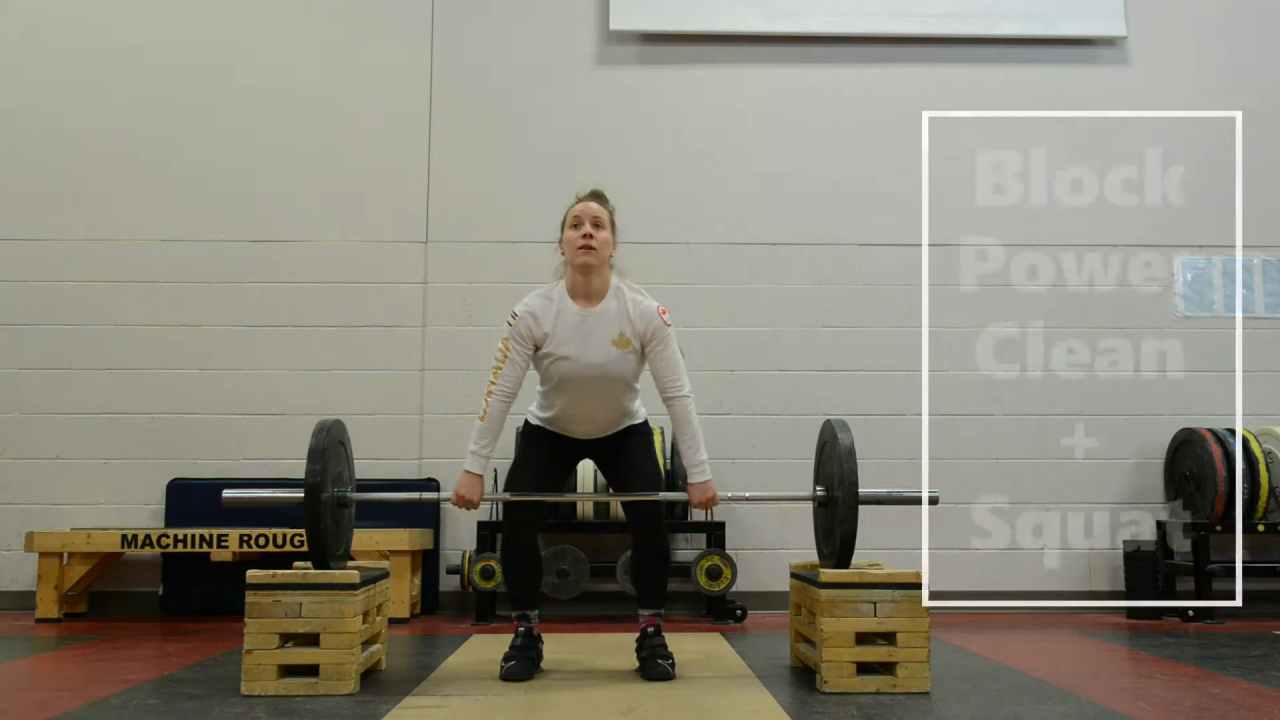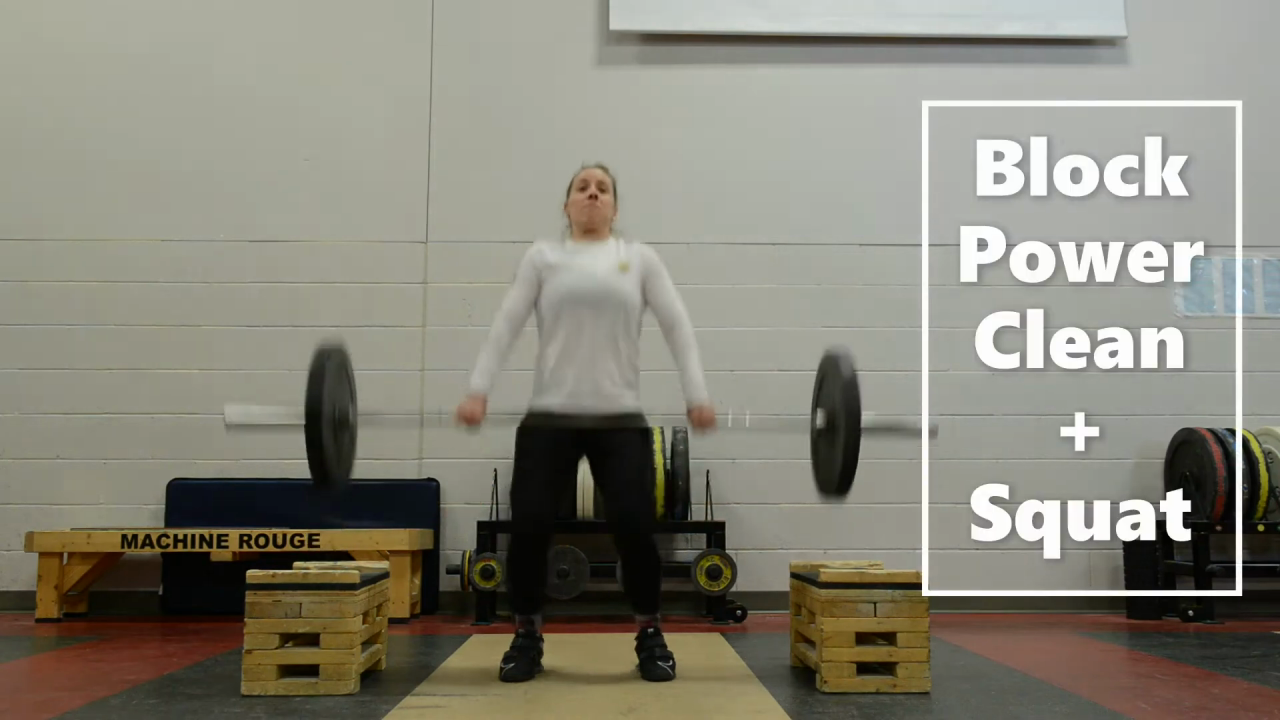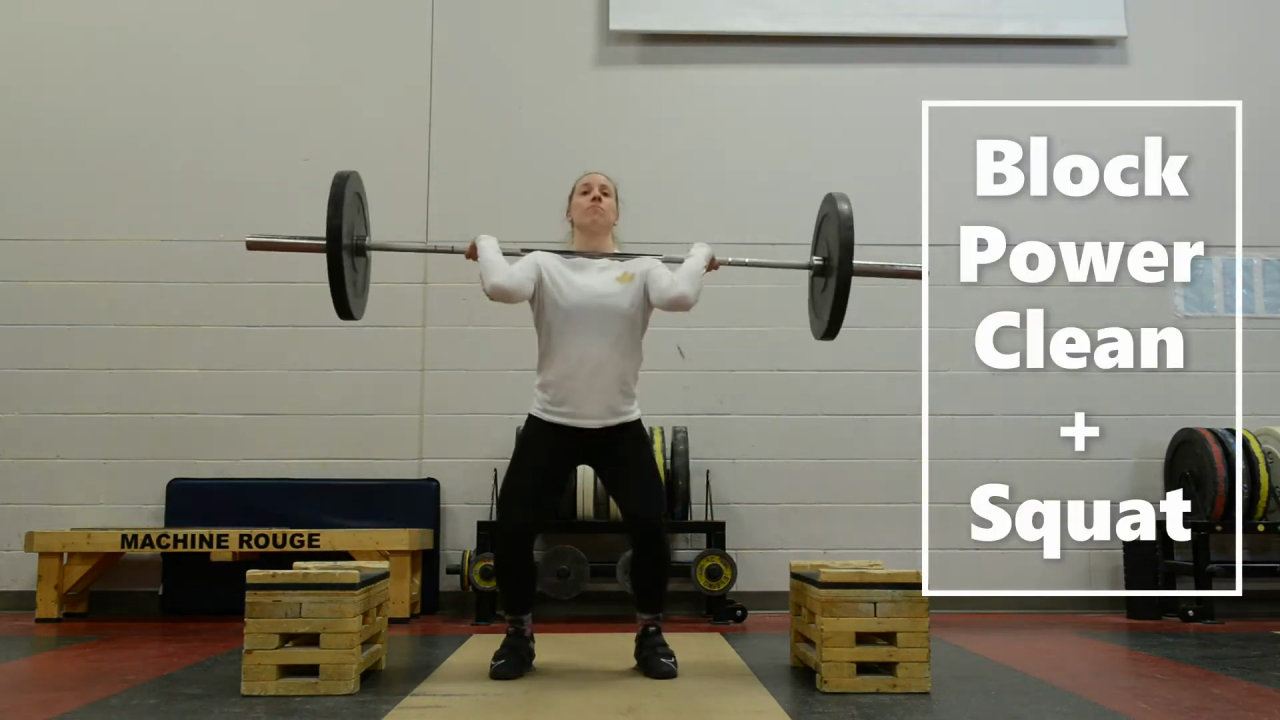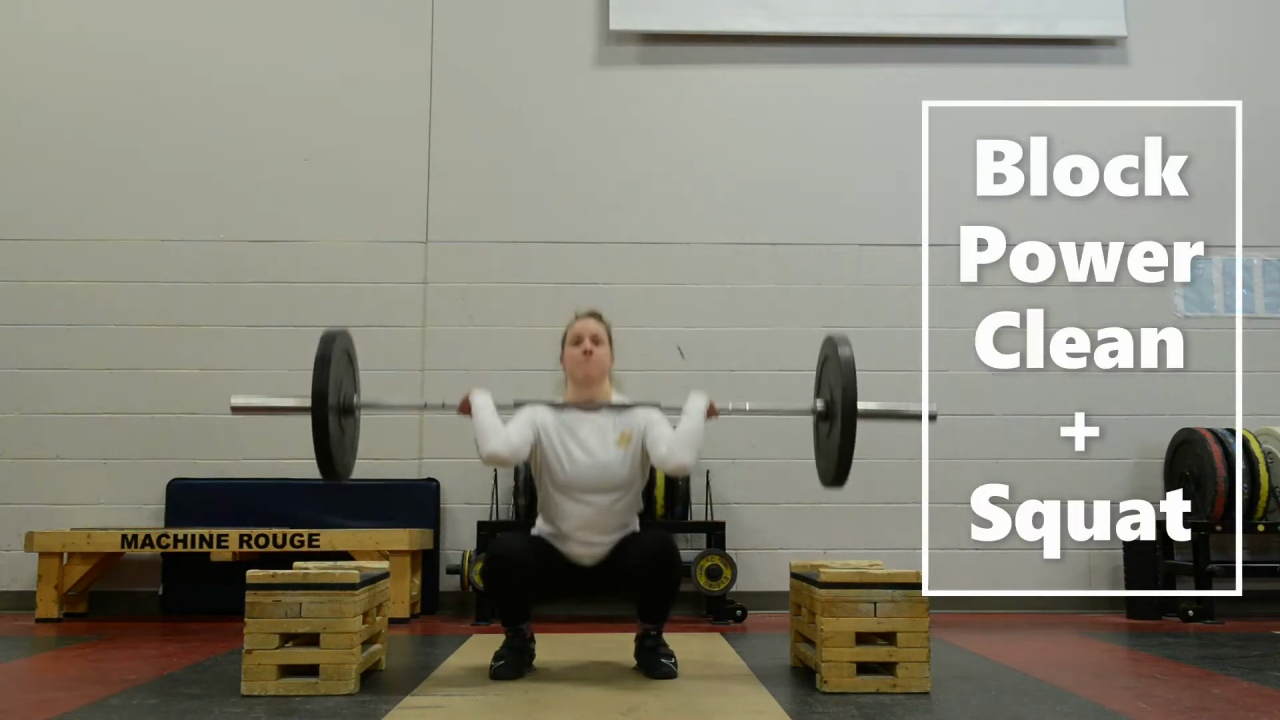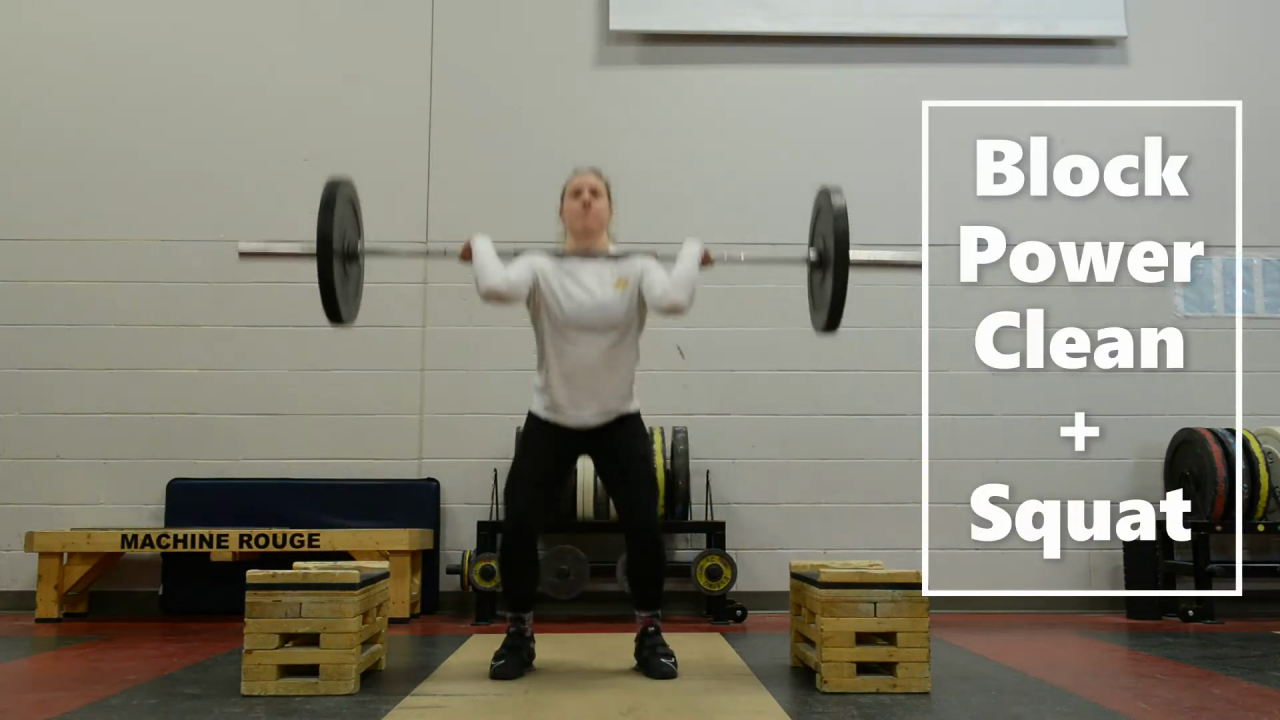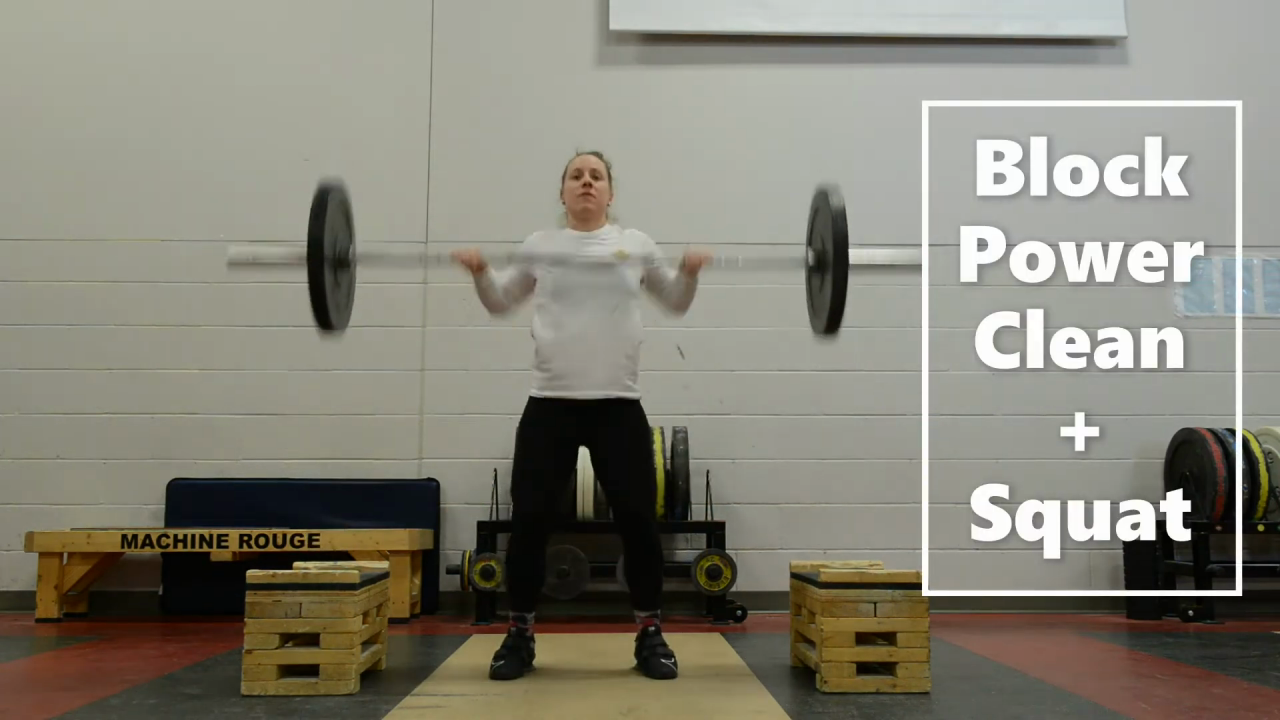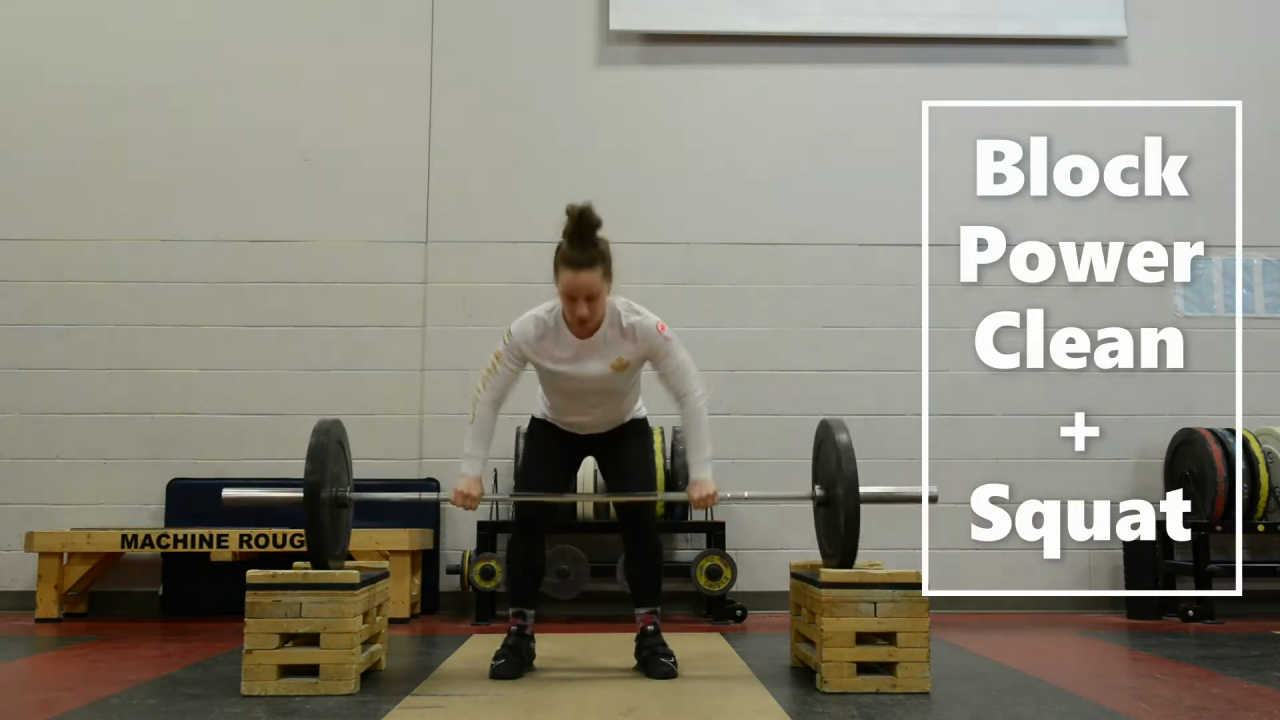
dt=0.7s
person 1, frame 1
left shoulder: (645, 311)
right shoulder: (533, 311)
left elbow: (677, 394)
right elbow: (499, 392)
left wrist: (699, 473)
right wrist: (472, 469)
left hip: (624, 432)
right hip: (549, 432)
left knee: (649, 518)
right knee: (518, 518)
left ankle: (651, 637)
right ankle: (526, 638)
person 1, frame 2
left shoulder: (640, 258)
right shoulder: (543, 256)
left elbow: (678, 326)
right elbow: (506, 324)
left wrist: (698, 395)
right wrist: (477, 389)
left hip: (620, 421)
right hip: (549, 420)
left knee: (634, 528)
right knee: (529, 528)
left ankle: (650, 636)
right ankle: (527, 638)
person 1, frame 3
left shoulder: (641, 268)
right shoulder: (544, 265)
left elbow: (681, 296)
right elbow: (501, 287)
left wrist: (699, 255)
right wrist: (486, 244)
left hip: (620, 425)
right hip: (551, 423)
left knee: (650, 528)
right knee: (513, 529)
left ankle: (650, 635)
right ankle: (519, 635)
person 1, frame 4
left shoulder: (640, 418)
right shoulder: (540, 418)
left elbow: (678, 460)
right elbow: (497, 451)
left wrist: (695, 407)
right wrist: (482, 401)
left hip: (619, 549)
right hip: (554, 551)
left knee: (661, 552)
right knee: (503, 555)
left ankle: (650, 639)
right ankle: (518, 640)
person 1, frame 5
left shoulder: (636, 267)
right shoulder: (540, 266)
left elbow: (674, 300)
right elbow: (495, 288)
left wrist: (691, 253)
right wrist: (481, 246)
left hip: (619, 422)
right hip: (550, 422)
left knee: (643, 526)
right knee: (519, 525)
left ankle: (649, 635)
right ankle: (518, 636)
person 1, frame 6
left shoulder: (637, 244)
right shoulder: (539, 245)
left elbow: (675, 300)
right elbow: (498, 300)
left wrist: (690, 271)
right wrist: (478, 269)
left hip: (618, 406)
right hip: (550, 405)
left knee: (639, 524)
right knee: (529, 524)
left ankle: (650, 636)
right ankle: (519, 636)
person 1, frame 7
left shoulder: (643, 326)
right shoulder: (530, 329)
left elbow: (691, 395)
right elbow: (488, 398)
left wrist: (701, 472)
right wrist: (470, 471)
left hip: (624, 429)
right hip: (554, 429)
left knee: (639, 517)
right knee: (529, 517)
left ankle: (650, 635)
right ankle: (518, 636)
